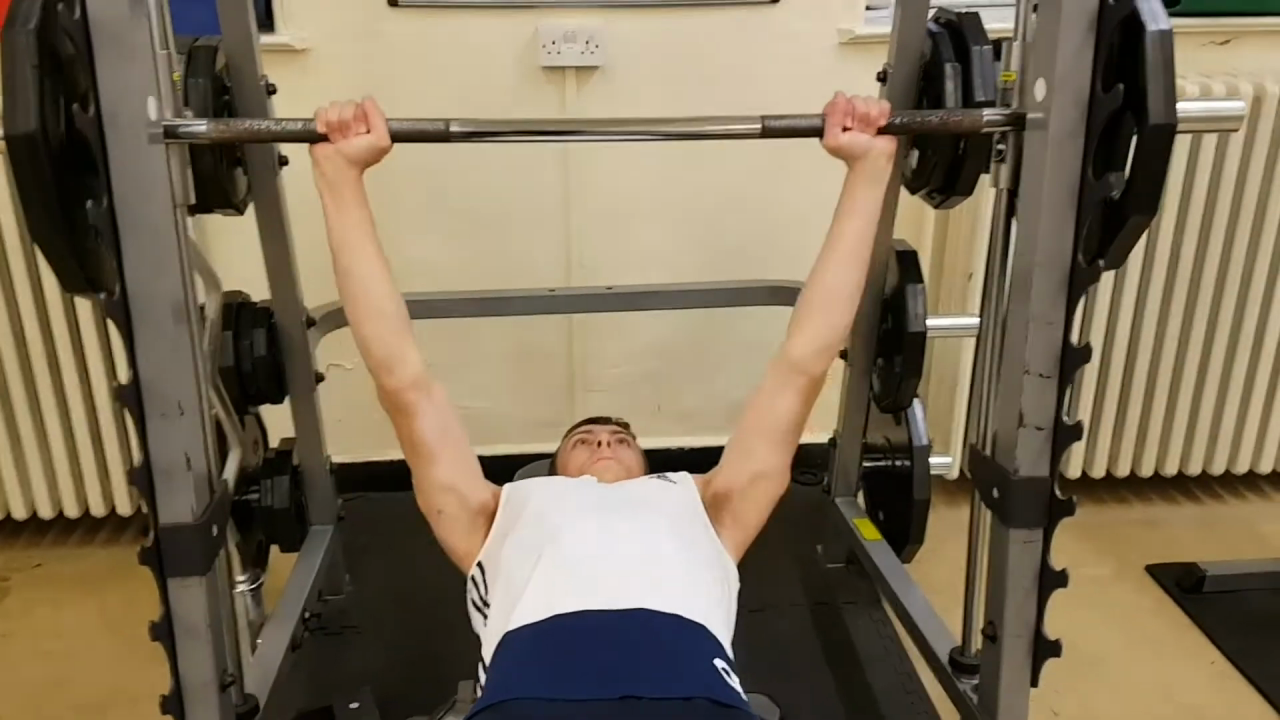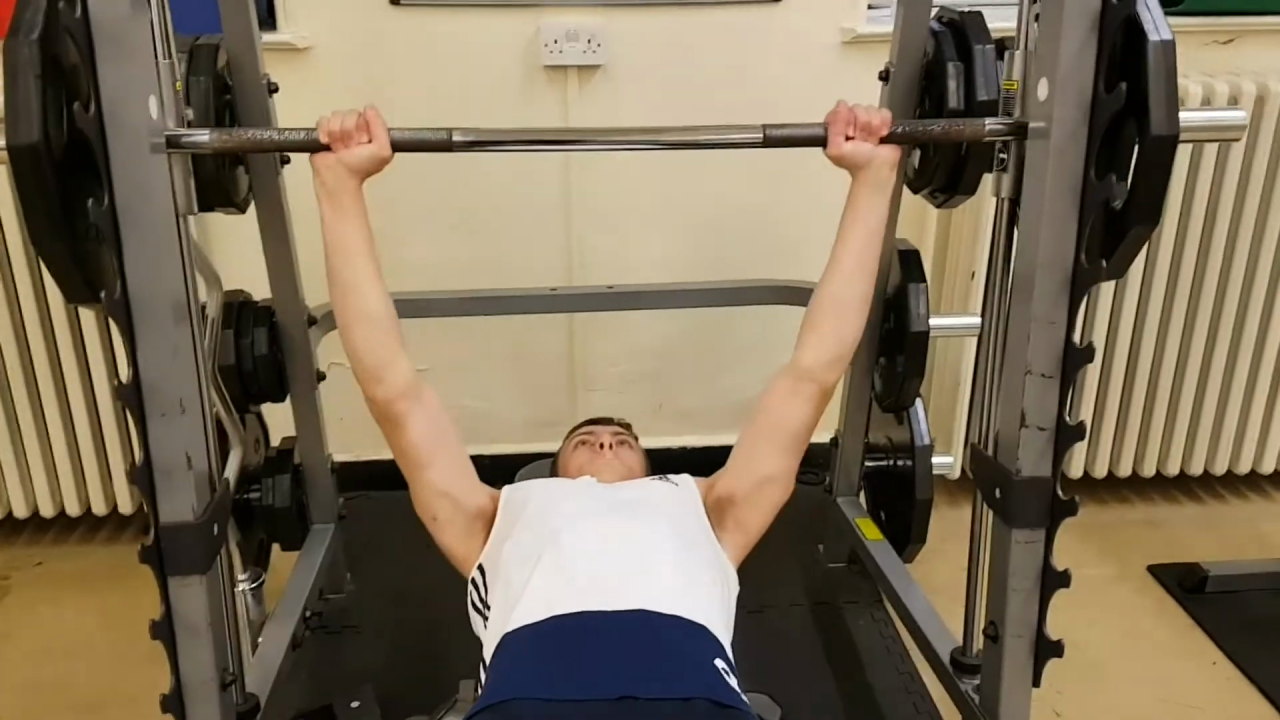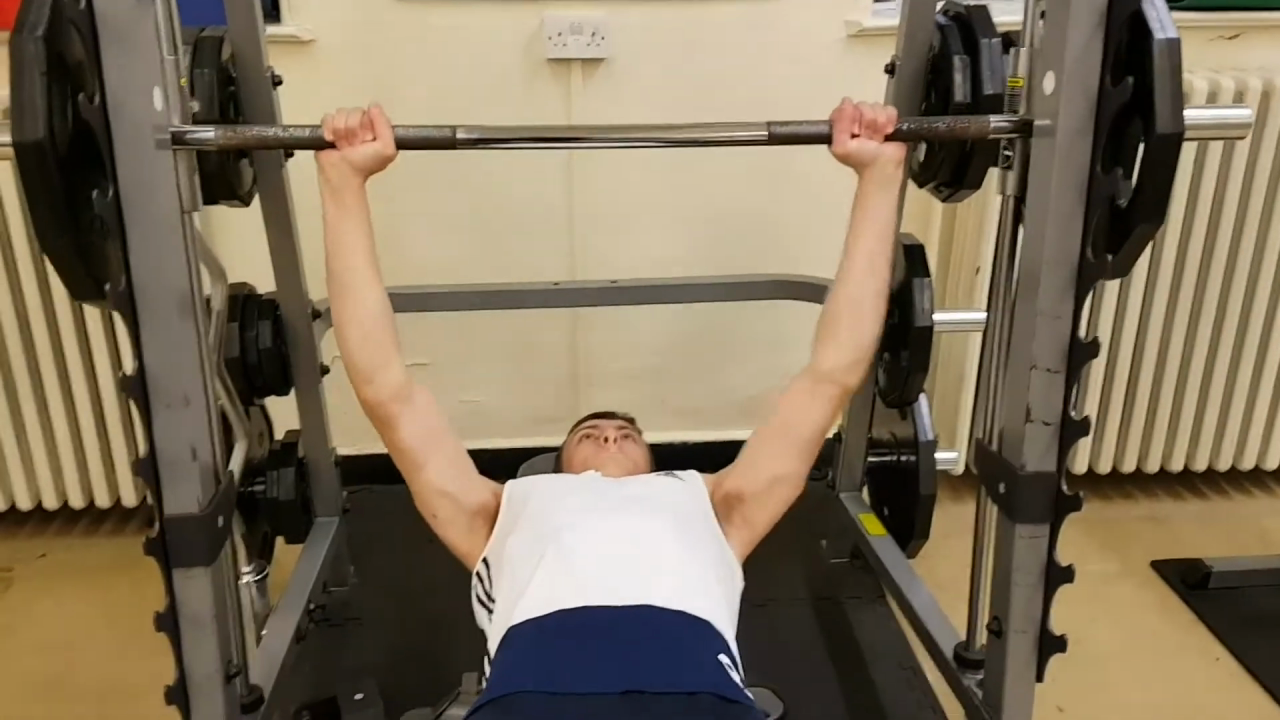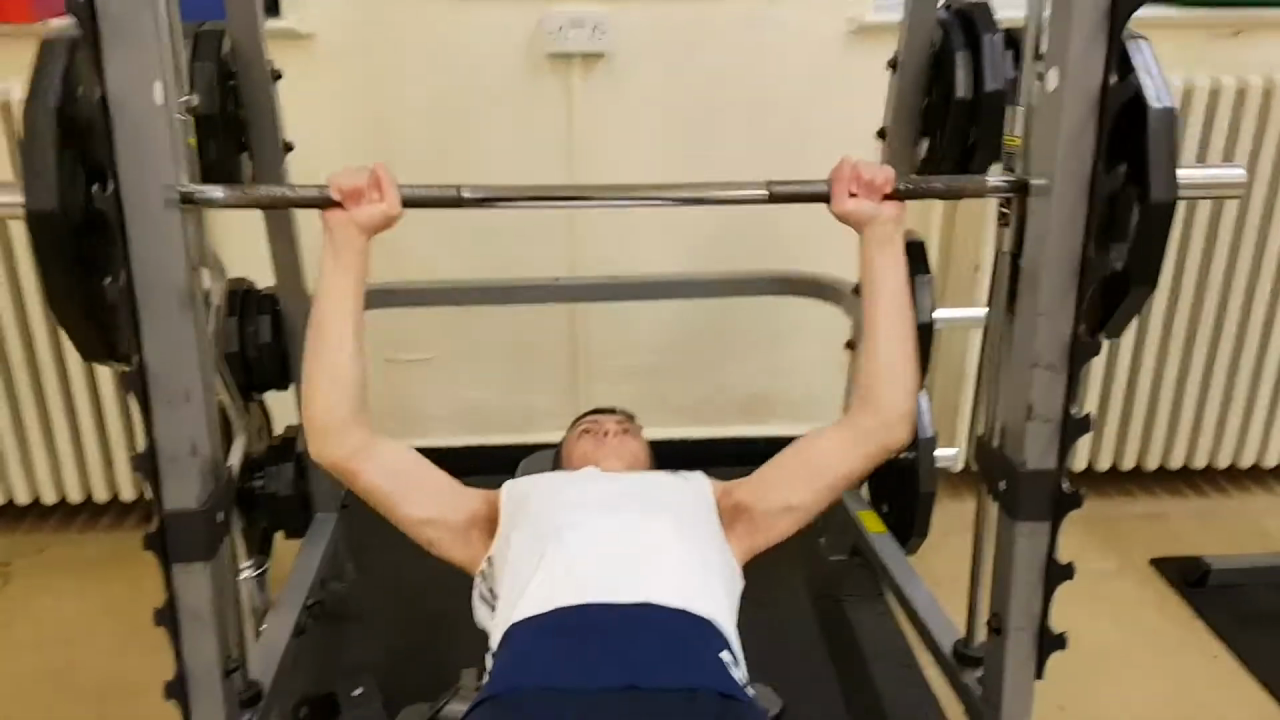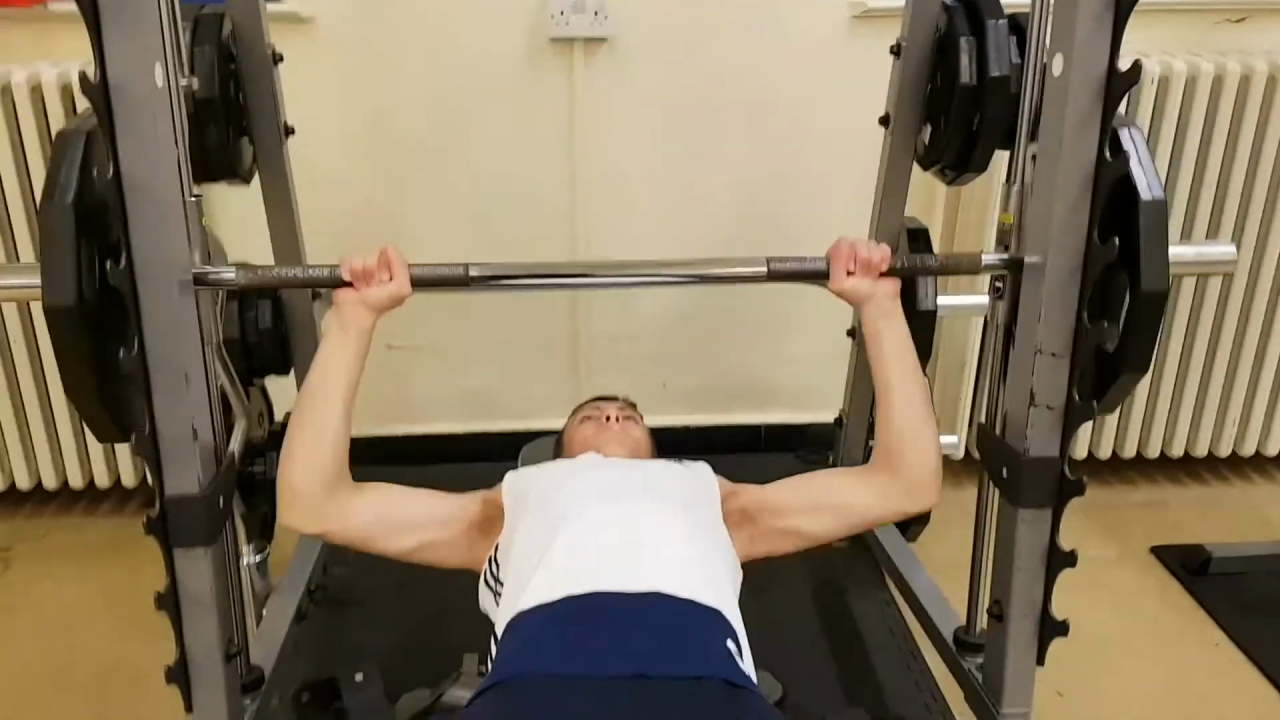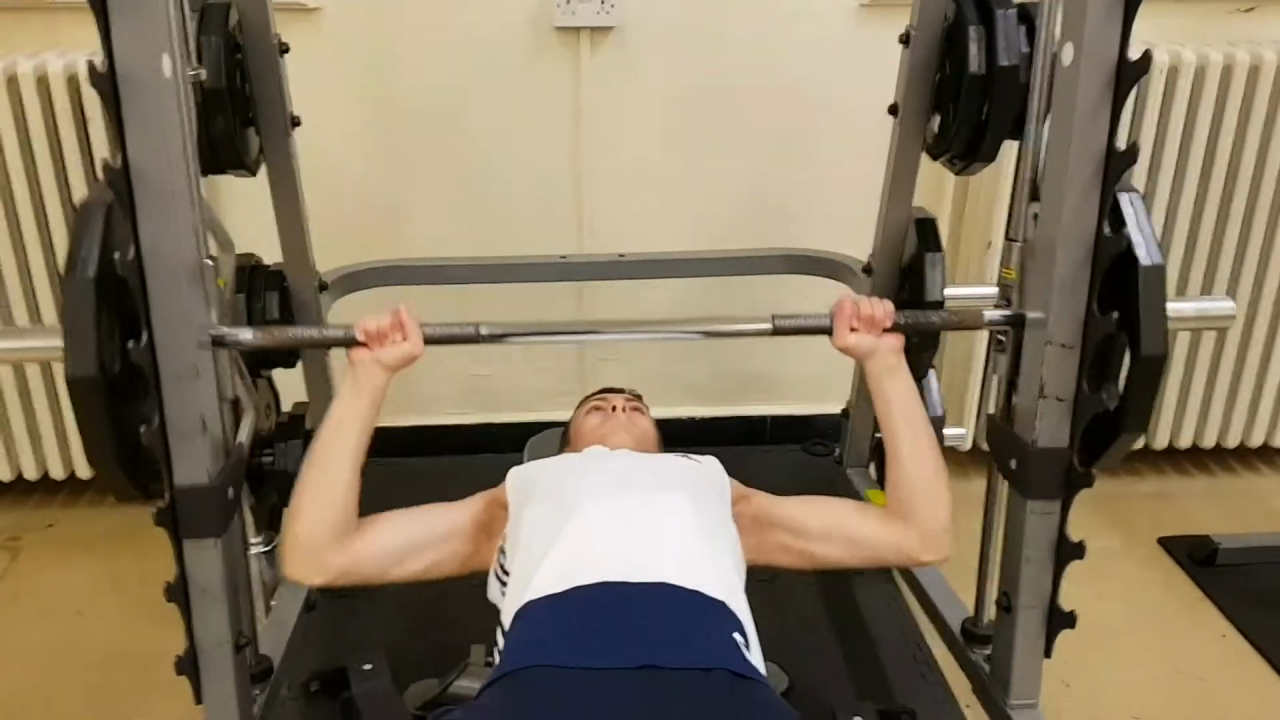
dt=0.2s
person 1, frame 1
left shoulder: (700, 504)
right shoulder: (502, 514)
left elbow: (802, 363)
right elbow: (403, 376)
left wrist: (868, 166)
right wrist: (341, 172)
person 1, frame 2
left shoulder: (700, 505)
right shoulder: (503, 513)
left elbow: (814, 369)
right elbow: (390, 382)
left wrist: (872, 175)
right wrist: (340, 181)
person 1, frame 3
left shoulder: (705, 501)
right shoulder: (509, 508)
left elbow: (832, 371)
right elbow: (382, 383)
left wrist: (879, 175)
right wrist: (343, 180)
person 1, frame 4
left shoulder: (707, 503)
right shoulder: (506, 512)
left elbow: (881, 423)
right elbow: (338, 439)
left wrist: (882, 234)
right wrist: (346, 240)
person 1, frame 5
left shoulder: (709, 495)
right shoulder: (512, 501)
left elbow: (907, 485)
right elbow: (310, 503)
left wrist: (879, 308)
right wrist: (352, 322)
person 1, frame 6
left shoulder: (714, 486)
right shoulder: (519, 494)
left elbow: (922, 534)
right elbow: (314, 555)
left wrist: (883, 362)
right wrist: (367, 378)
